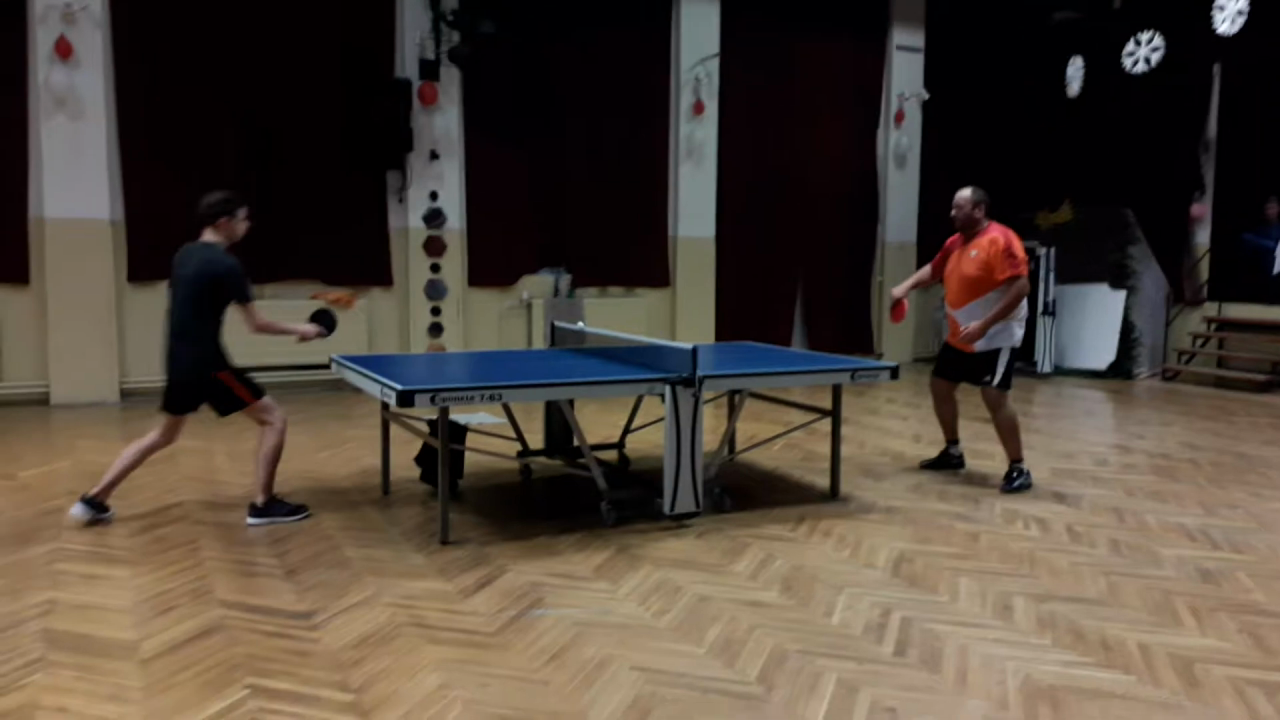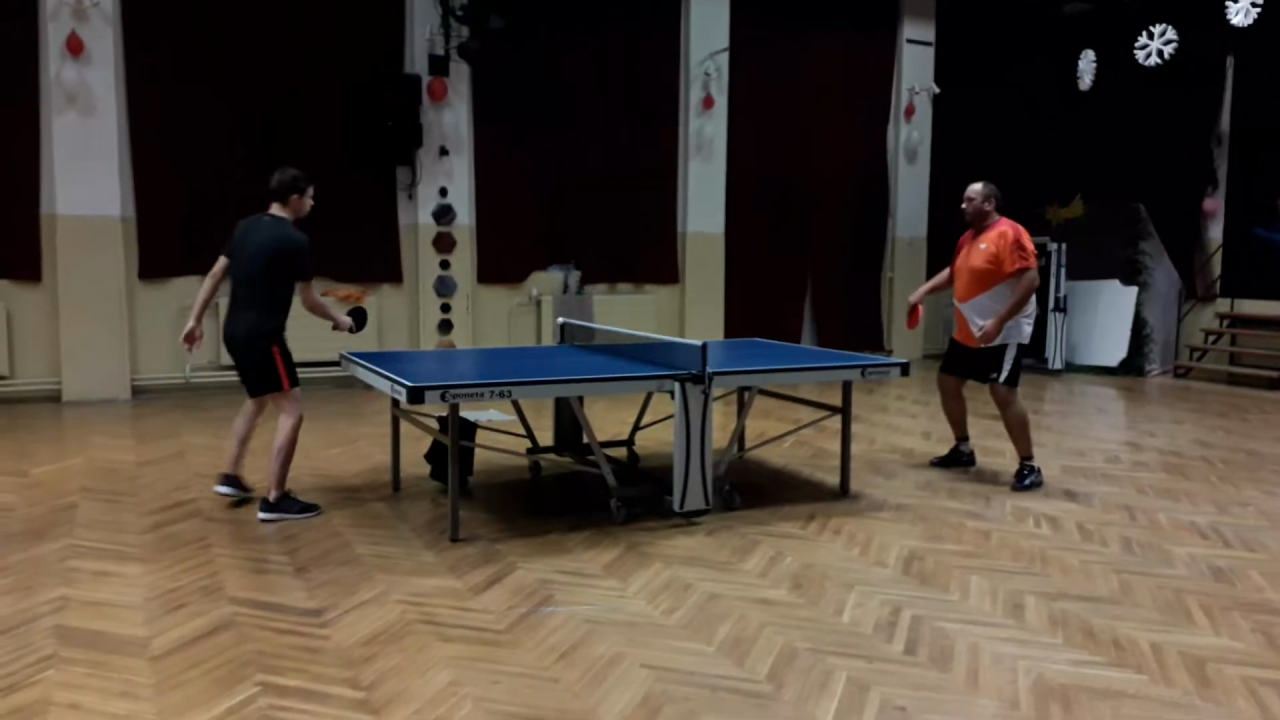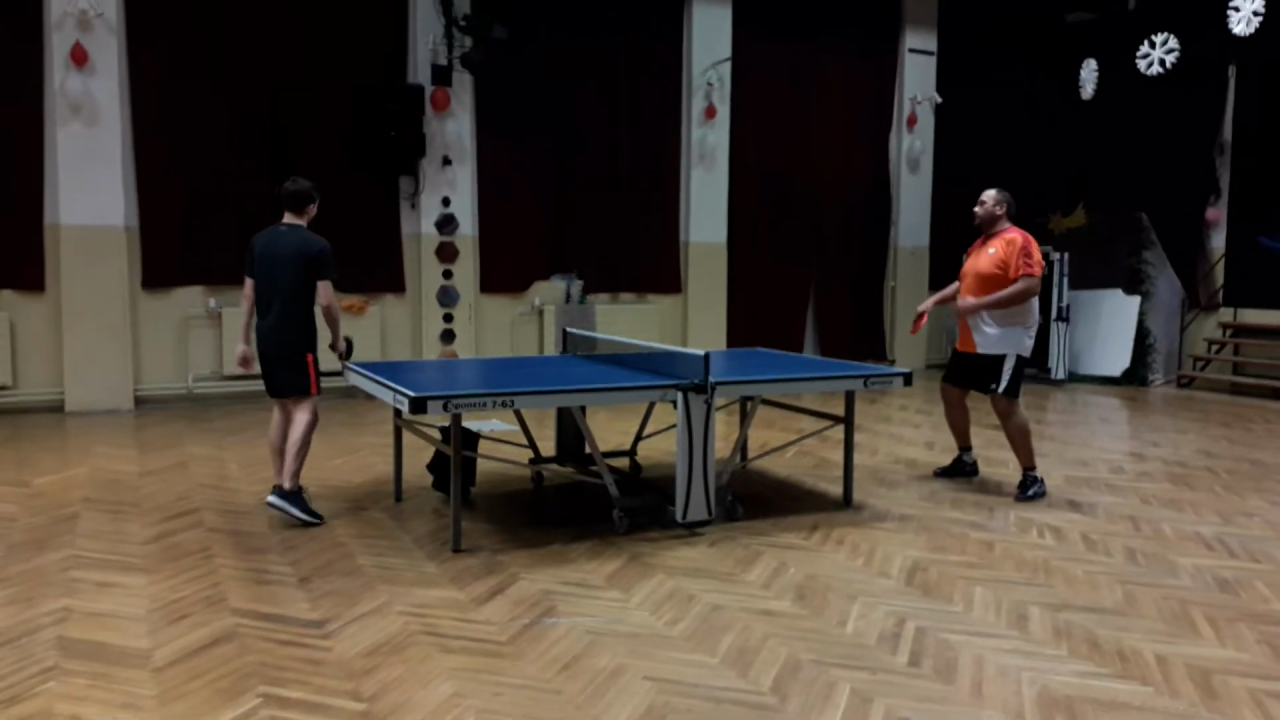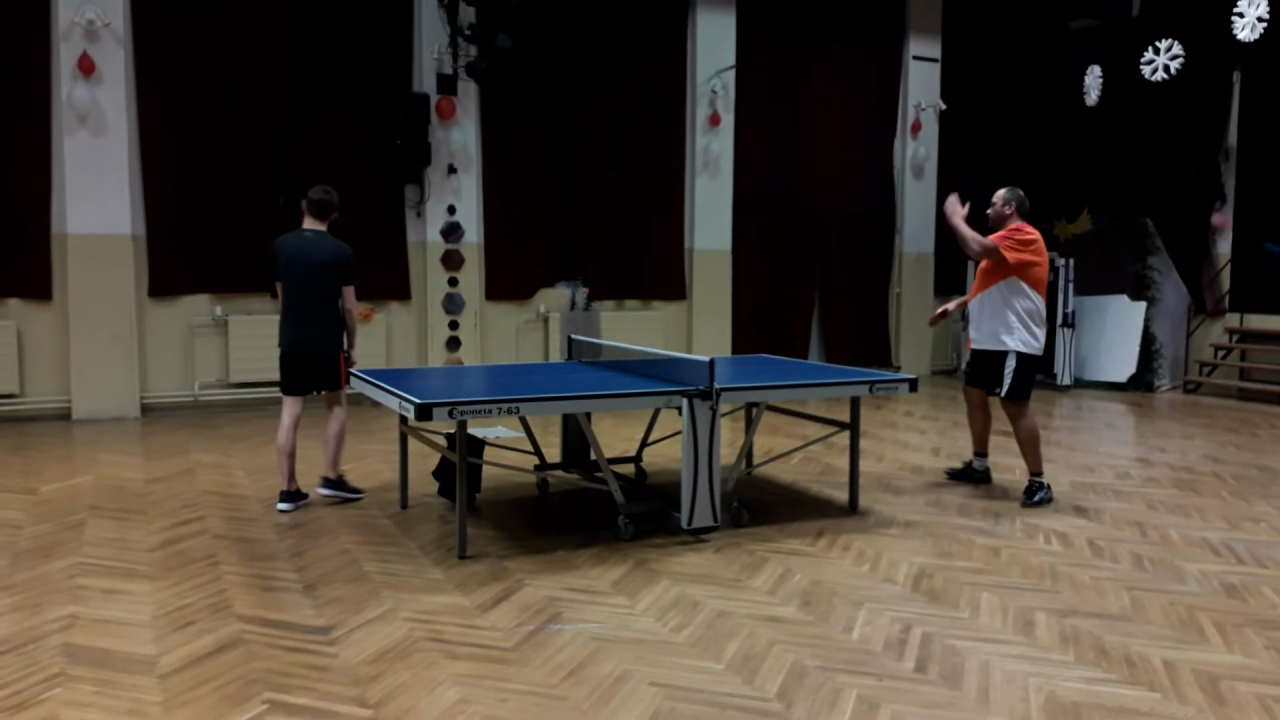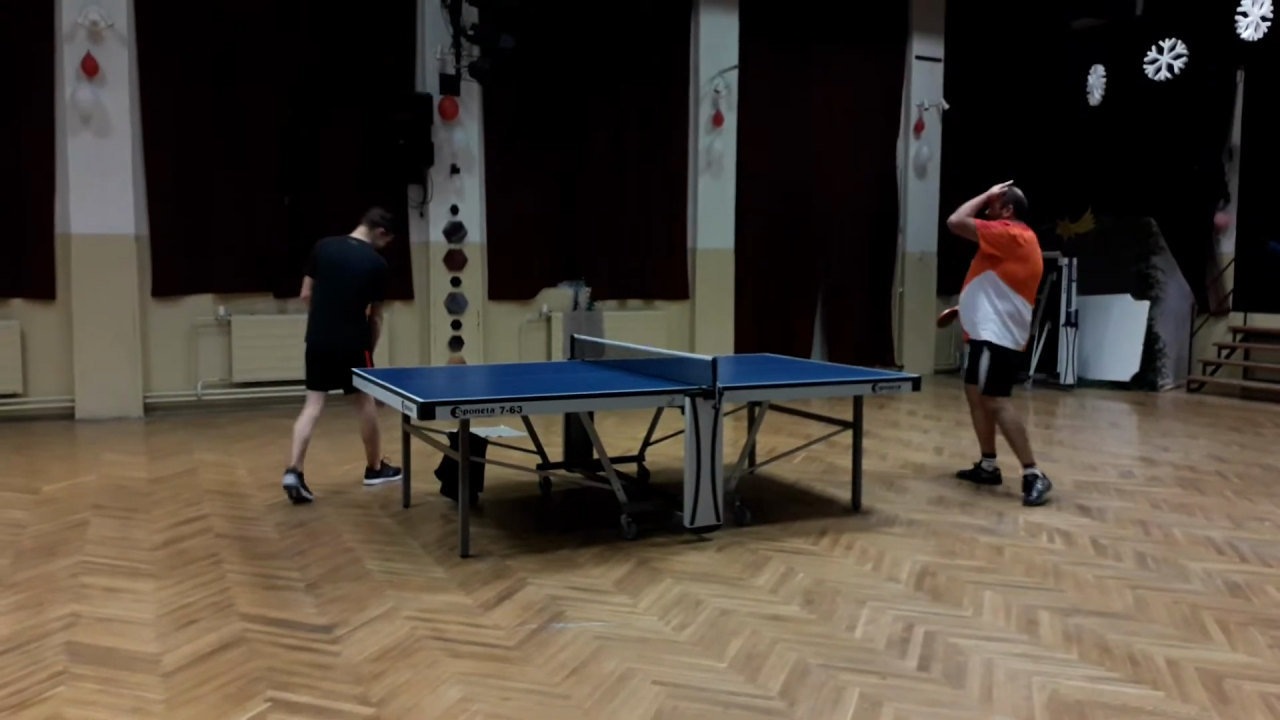
dt=0.3s
person 1, frame 1
left shoulder: (184, 255)
right shoulder: (226, 266)
right elbow: (255, 323)
right wrist: (299, 329)
left hip: (179, 364)
right hip: (207, 365)
left knee: (164, 433)
right knee: (273, 420)
left ankle: (93, 499)
right ankle: (264, 505)
person 1, frame 2
left shoulder: (245, 228)
right shoulder: (294, 240)
left elbow: (214, 276)
right elbow: (308, 301)
left wrist: (194, 320)
right wrist: (337, 320)
left hip: (235, 332)
right hip: (263, 336)
left knee: (256, 401)
right knee: (291, 411)
left ankle: (231, 476)
right ankle: (274, 499)
person 1, frame 3
left shoulder: (259, 241)
right shoulder: (317, 246)
left elbow: (248, 295)
right elbow: (326, 302)
left wrist: (244, 341)
right wrist: (337, 337)
left hip: (267, 341)
right hip: (299, 342)
left knee: (281, 410)
right knee: (305, 414)
left ankle: (283, 484)
right ankle: (286, 488)
person 1, frame 4
left shoulder: (281, 246)
right shoulder: (341, 252)
left elbow: (282, 295)
right elbow: (349, 306)
right wrist: (351, 346)
left hip: (290, 342)
right hip: (326, 342)
left knee: (290, 413)
right knee: (336, 406)
left ankle: (288, 491)
right ankle: (332, 478)
person 1, frame 5
left shoulder: (322, 247)
right shoulder: (377, 263)
left elbow: (306, 295)
right elbow: (376, 317)
right wrist: (369, 349)
left hip: (317, 340)
right hip: (353, 342)
left knee: (312, 407)
right knee: (365, 402)
left ankle: (295, 470)
right ankle: (375, 468)
person 2, frame 1
left shoulder: (1001, 240)
right shoulder: (955, 242)
left elbow: (1020, 287)
right elbow: (933, 270)
left wrist: (985, 324)
right wrist: (906, 286)
left hip: (996, 336)
right hip: (960, 337)
left knee: (994, 397)
right knee: (940, 386)
left ankle: (1018, 469)
right ankle: (953, 452)
person 2, frame 2
left shoulder: (1009, 234)
right shoulder: (968, 238)
left elbow: (1031, 280)
right elbow: (953, 272)
left wrist: (999, 322)
right wrist: (923, 291)
left hip: (1004, 334)
right hip: (967, 332)
left knee: (1003, 394)
right knee: (947, 383)
left ankle: (1029, 466)
right ankle: (963, 450)
person 2, frame 3
left shoulder: (1019, 242)
right shoulder: (980, 244)
left elbow: (1029, 287)
right elbow: (969, 284)
left wrist: (981, 304)
right wrist: (934, 300)
left hip: (1006, 343)
right hip: (971, 342)
left knee: (1004, 404)
right knee: (950, 392)
left ankle: (1032, 477)
right ankle: (966, 460)
person 2, frame 4
left shoulder: (1023, 235)
right shoulder: (1005, 240)
left elbow: (978, 248)
left wrist: (956, 219)
right wrist: (957, 304)
left hip: (1014, 342)
right hip: (990, 339)
left knee: (1015, 407)
right knee: (974, 395)
left ankle: (1039, 482)
right ankle: (979, 465)
person 2, frame 5
left shoulder: (1008, 235)
right shoulder: (1021, 241)
left elbow: (955, 222)
left wrist: (986, 196)
right wrist: (965, 308)
left hip: (995, 334)
right hip: (994, 333)
left knee: (996, 402)
right knee: (977, 395)
left ankle: (1033, 474)
right ankle: (988, 465)
